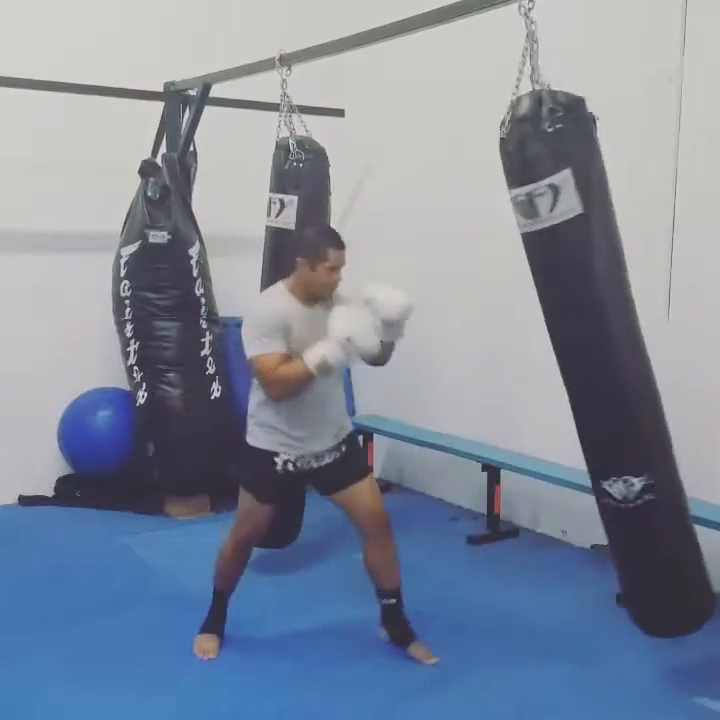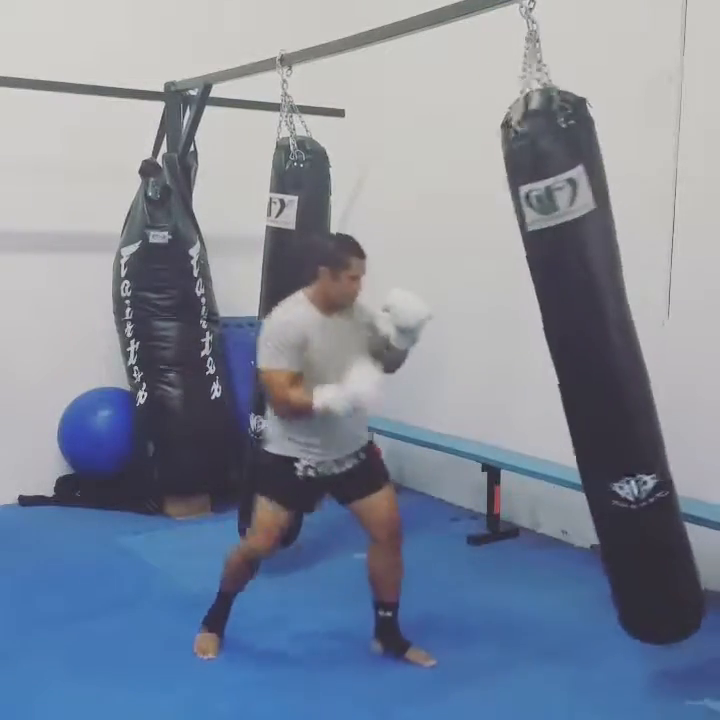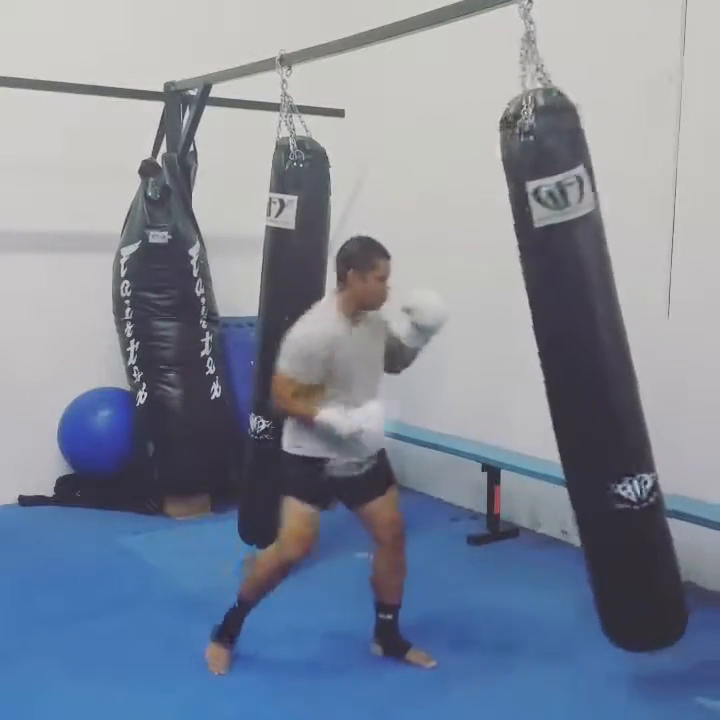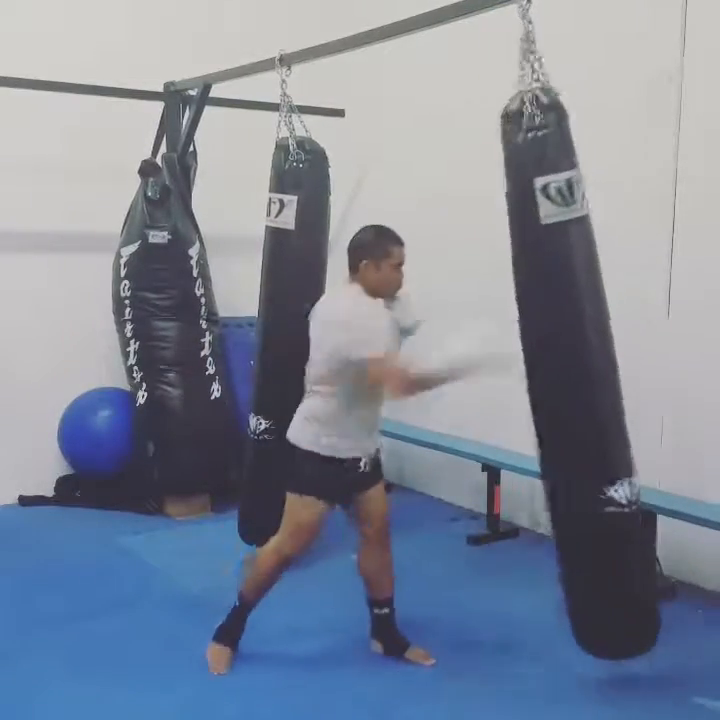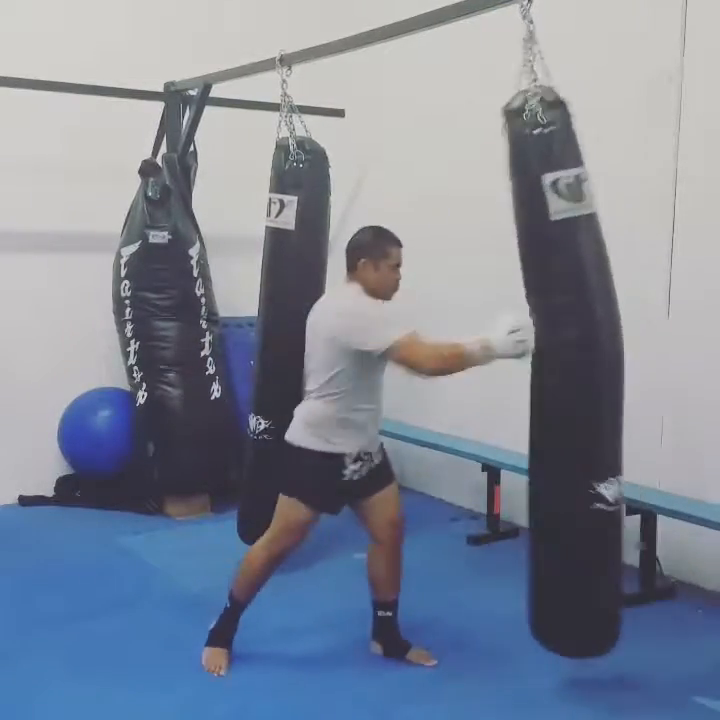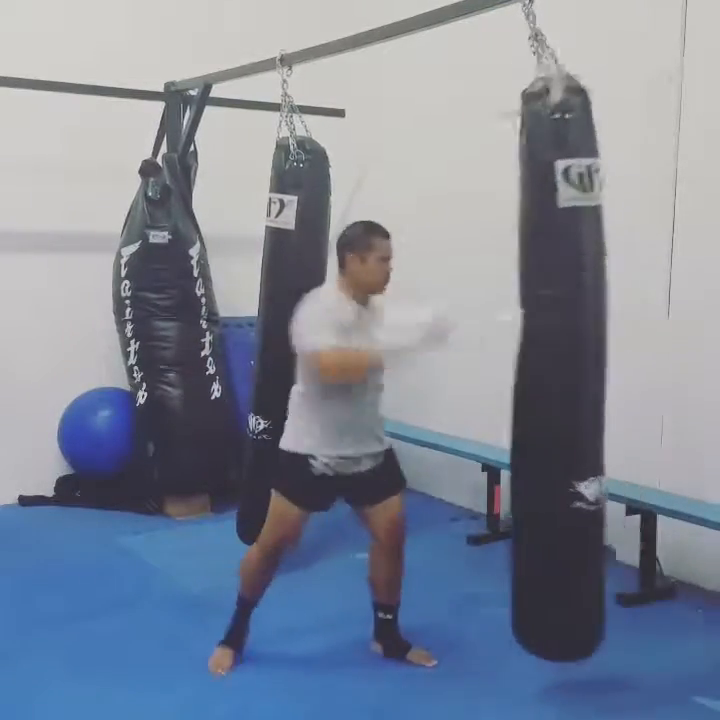
dt=0.1s
person 1, frame 1
left shoulder: (339, 304)
right shoulder: (267, 312)
left elbow: (377, 358)
right elbow: (275, 383)
left wrist: (389, 329)
right wrist: (328, 352)
left hip: (335, 440)
right hip: (275, 447)
left knee: (377, 521)
right knee: (245, 536)
left ankle: (396, 624)
right ankle: (214, 621)
person 1, frame 2
left shoulder: (359, 315)
right shoulder: (287, 324)
left elbow: (388, 363)
right elbow: (279, 395)
left wrist: (404, 336)
right wrist: (335, 399)
left hip: (352, 450)
right hip: (295, 454)
left knee: (387, 531)
right knee: (261, 544)
left ankle: (388, 634)
right ankle: (214, 621)
person 1, frame 3
left shoulder: (372, 319)
right shoulder: (315, 332)
left elbow: (393, 362)
right elbow: (285, 399)
left wrist: (417, 335)
right wrist: (336, 421)
left hip: (364, 453)
right hip: (315, 456)
left knee: (392, 535)
right knee: (291, 552)
left ankle: (388, 636)
right ankle: (226, 631)
person 1, frame 4
left shoulder: (340, 302)
right shoulder: (363, 312)
right elbow: (393, 382)
left wrist: (398, 330)
right wrist: (453, 367)
left hip: (354, 443)
right hip: (322, 448)
left knee: (376, 529)
right knee: (294, 544)
left ankle: (385, 633)
right ankle: (229, 630)
person 1, frame 5
left shoulder: (340, 305)
right shoulder: (361, 312)
right elbow: (428, 362)
right wrist: (493, 345)
left hip: (359, 446)
right hip: (321, 448)
left knee: (389, 532)
right knee: (280, 543)
left ankle: (386, 635)
right ankle: (223, 631)
person 1, frame 6
left shoulder: (367, 306)
right shoulder: (321, 309)
right elbow: (333, 371)
left wrist: (420, 331)
right wrist: (397, 342)
left hip: (367, 448)
right hip: (311, 451)
left knee: (391, 535)
right knee: (275, 543)
left ankle: (387, 634)
right ankle: (234, 634)
